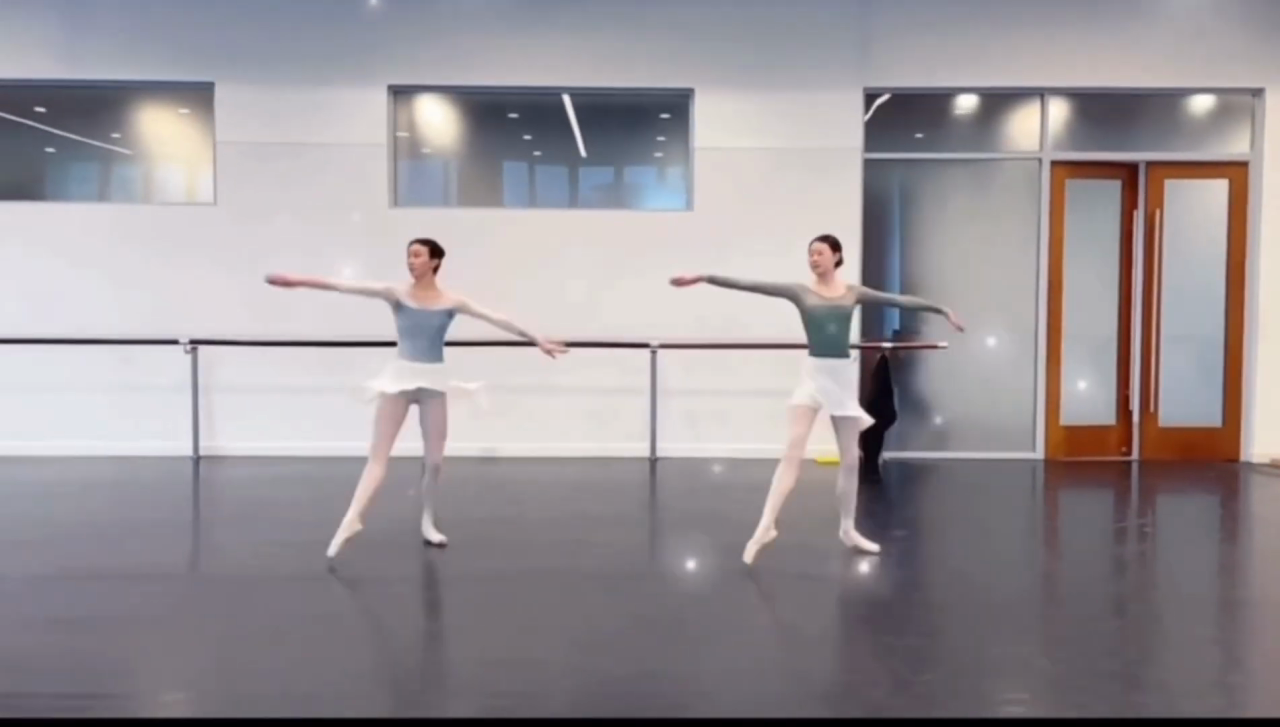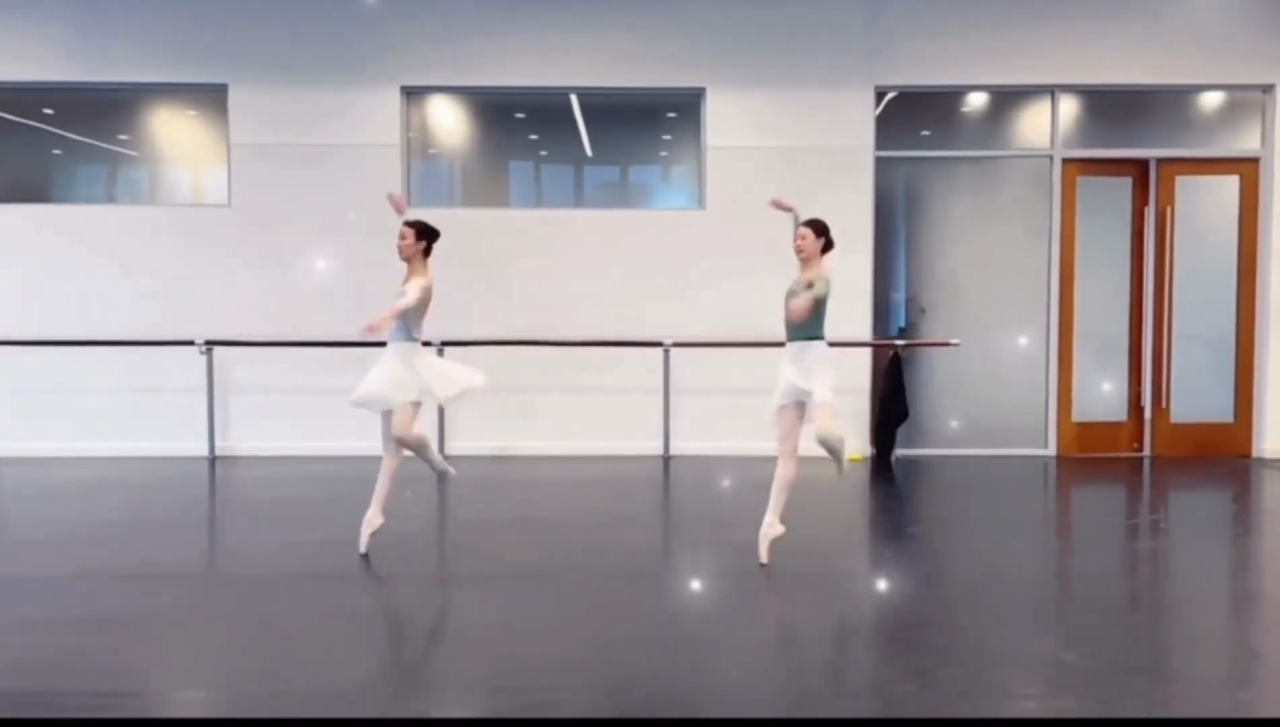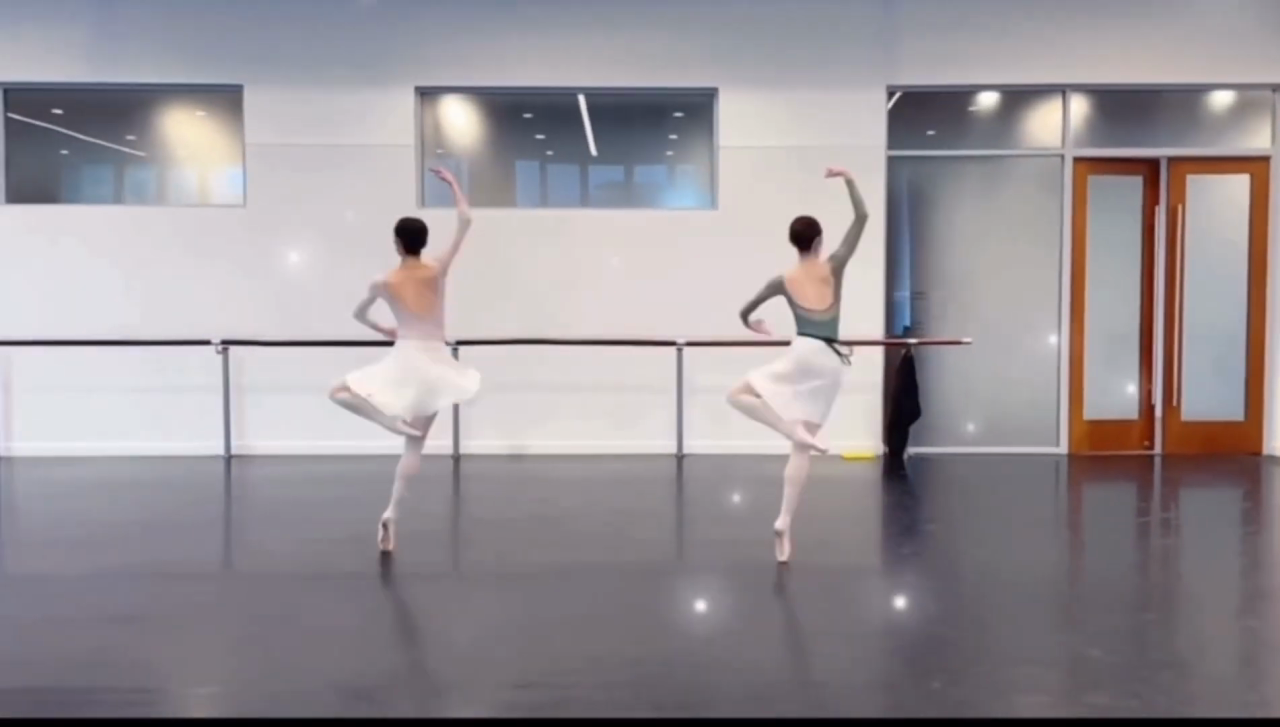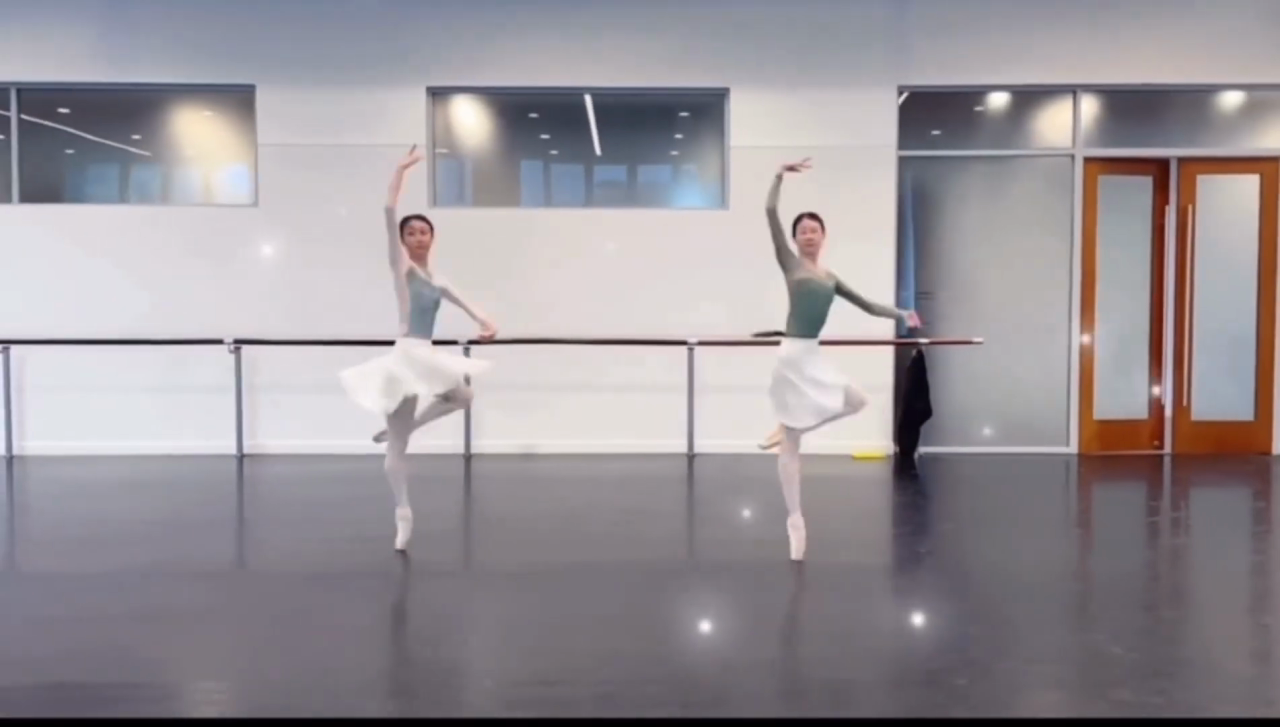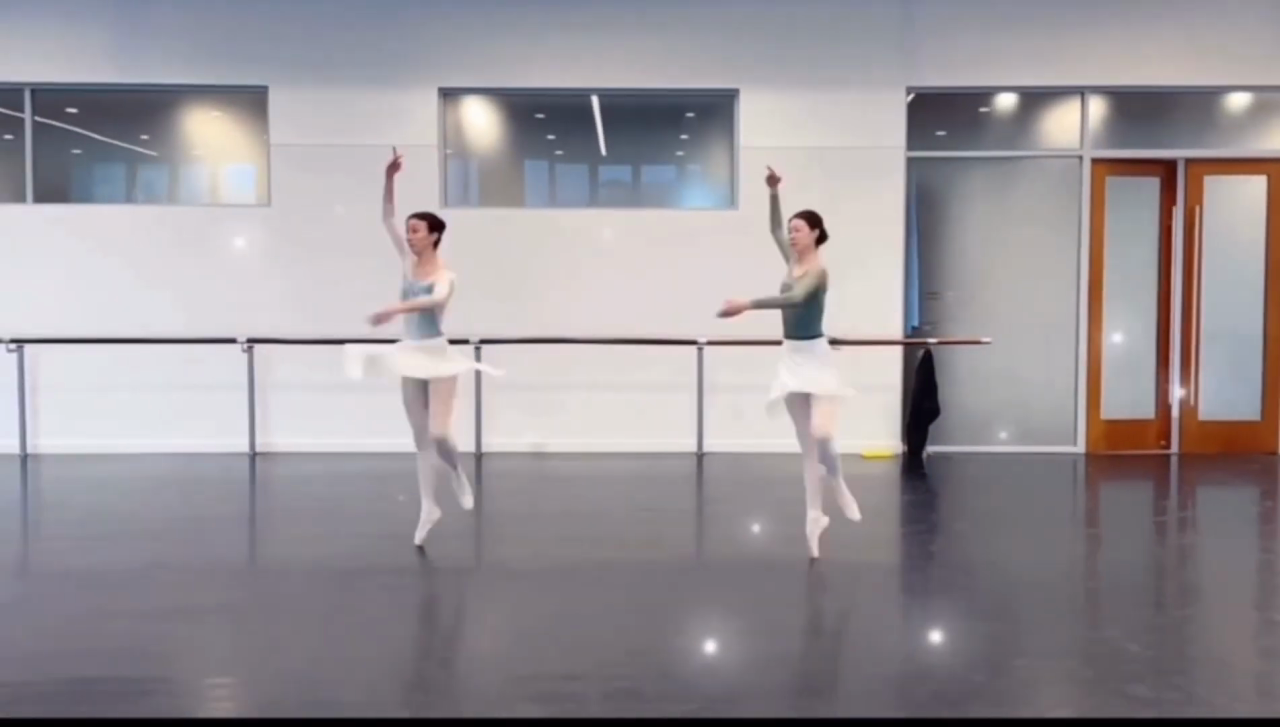
dt=0.2s
person 1, frame 1
left shoulder: (854, 293)
right shoulder: (798, 290)
left elbow: (898, 300)
right elbow: (749, 285)
left wrist: (942, 310)
right wrist: (704, 277)
left hip: (842, 377)
right hip: (811, 376)
left knee: (851, 461)
right knee: (791, 455)
left ankle: (848, 530)
right ankle: (765, 527)
person 1, frame 2
left shoulder: (817, 275)
right shoulder: (805, 271)
left elbow: (821, 286)
right elbow: (803, 242)
left wrist: (808, 298)
right wrist: (794, 212)
left hip: (815, 359)
right hip: (793, 361)
left knee: (826, 432)
right knee: (786, 450)
right ankle: (771, 522)
person 1, frame 3
left shoulder: (785, 280)
right shoulder: (834, 265)
left elbow: (748, 308)
right elbow: (862, 218)
left wrist: (748, 320)
right wrist: (847, 179)
left hip: (802, 356)
right hip: (828, 361)
right knee: (800, 452)
right ankle: (785, 521)
person 1, frame 4
left shoulder: (830, 275)
right shoulder: (789, 263)
left elbow: (865, 304)
right elbow: (770, 212)
left wrist: (901, 314)
right wrist: (780, 175)
left hip: (809, 357)
right hip: (795, 356)
right knee: (790, 448)
left ankle: (787, 430)
right ankle: (795, 520)
person 1, frame 5
left shoulder: (817, 271)
right shoulder: (794, 263)
left elbow: (794, 299)
right elbow: (778, 233)
left wrist: (748, 303)
right wrist: (773, 191)
left hip: (817, 358)
right hip: (792, 358)
left knee: (820, 433)
right knee: (807, 445)
left ankle: (837, 483)
right ankle: (815, 516)
person 2, frame 1
left shoulder: (452, 301)
right shoulder: (395, 292)
left elbow: (498, 320)
right elbow: (345, 286)
left wrist: (538, 341)
right wrist: (301, 281)
left hip: (434, 382)
right hip: (398, 381)
left knee: (434, 461)
right knee: (378, 456)
left ankle: (428, 523)
right ankle: (351, 519)
person 2, frame 2
left shoulder: (420, 282)
right shoulder: (416, 273)
left elbow: (407, 300)
right elbow: (415, 242)
left wrist: (386, 316)
right wrist: (404, 212)
left hip: (409, 363)
right hip: (397, 363)
left knee: (402, 433)
right knee: (390, 447)
left ankle: (435, 463)
right ankle: (374, 513)
person 2, frame 3
left shoulder: (384, 282)
right shoulder: (439, 270)
left elbow: (359, 314)
right elbow: (466, 222)
left wrist: (383, 329)
right wrist: (454, 185)
left hip: (404, 362)
right hip: (436, 364)
left knee: (339, 393)
right knee: (415, 448)
right ankle: (391, 513)
person 2, frame 4
left shoulder: (437, 278)
right shoulder: (403, 267)
left elbow: (462, 304)
right elbow: (388, 210)
left wrist: (484, 322)
right wrist: (402, 169)
left hip: (420, 360)
right hip: (407, 358)
right knee: (398, 447)
left ankle: (394, 429)
right ankle: (403, 513)
person 2, frame 5
left shoulder: (446, 276)
right shoulder: (407, 264)
left elbow: (439, 300)
right elbow: (388, 216)
left wrist: (396, 309)
right wrist: (390, 176)
left hip: (437, 359)
right hip: (409, 359)
left knee: (439, 435)
right knee: (422, 443)
left ankle: (457, 474)
right ankle: (429, 508)
